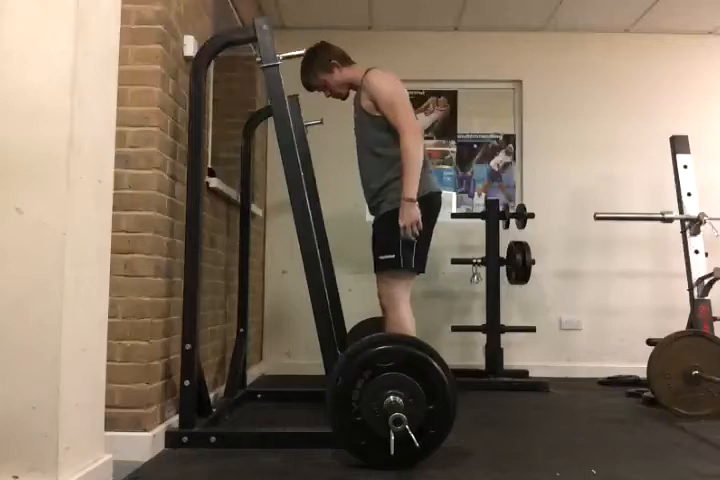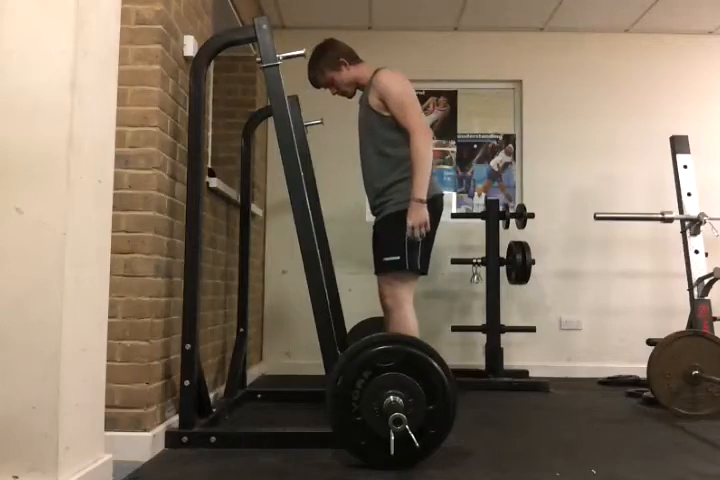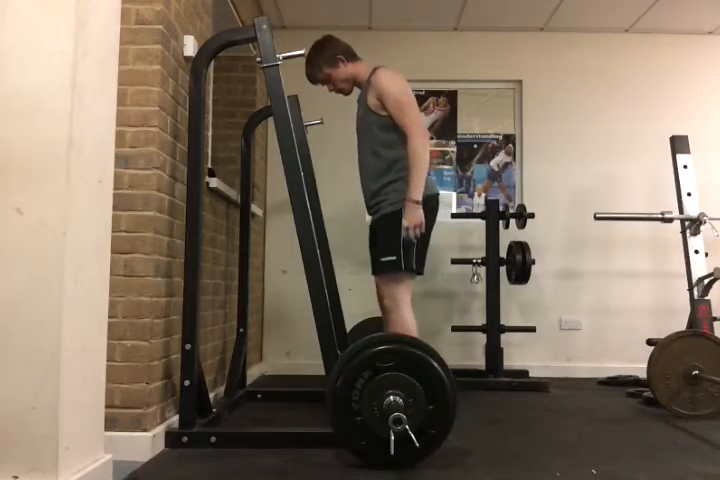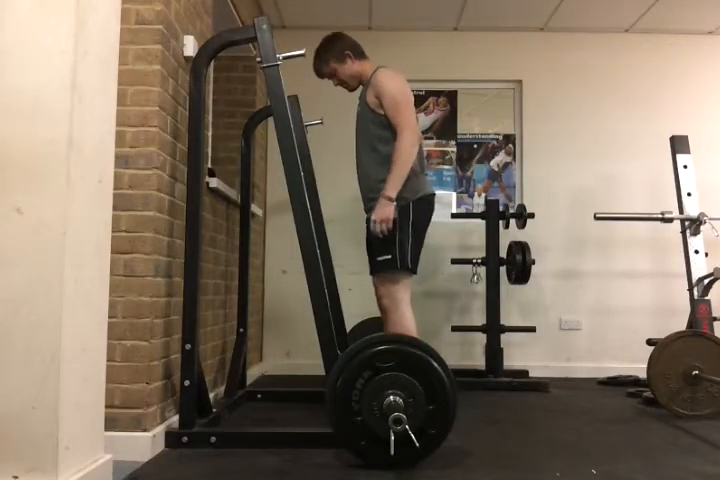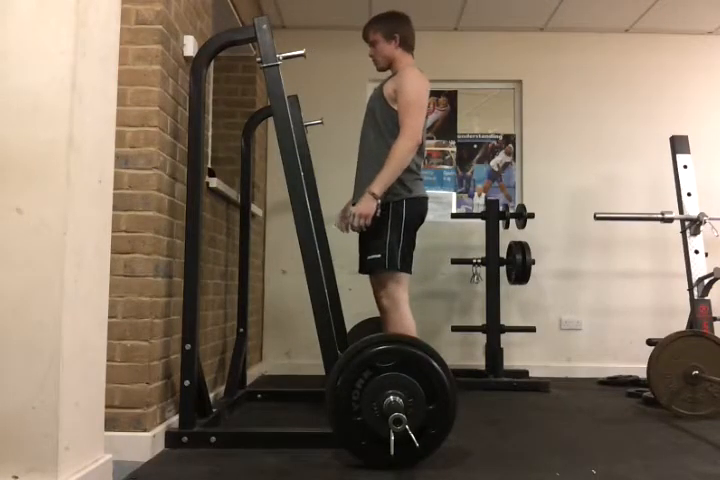
dt=0.7s
person 1, frame 1
left shoulder: (376, 81)
right shoulder: (363, 96)
left elbow: (411, 133)
left wrist: (409, 199)
left hip: (408, 202)
right hip: (392, 204)
left knee: (394, 294)
right knee: (390, 295)
person 1, frame 2
left shoulder: (385, 81)
right shoulder: (369, 96)
left elbow: (421, 134)
left wrist: (418, 200)
left hip: (408, 204)
right hip: (391, 207)
left knee: (397, 296)
right knee: (390, 296)
person 1, frame 3
left shoulder: (383, 80)
right shoulder: (367, 94)
left elbow: (418, 135)
left wrist: (414, 201)
left hip: (404, 204)
right hip: (387, 207)
left knee: (395, 295)
right knee: (388, 296)
person 1, frame 4
left shoulder: (385, 79)
right shoulder: (371, 92)
left elbow: (408, 135)
left wrist: (387, 198)
left hip: (403, 202)
right hip: (387, 205)
left knee: (394, 295)
right knee: (387, 295)
person 1, frame 5
left shoulder: (410, 79)
right shoulder: (393, 84)
left elbow: (410, 139)
left wrist: (371, 194)
right wrist: (357, 199)
left hip: (396, 201)
right hip: (383, 202)
left knee: (393, 295)
right knee: (386, 295)
